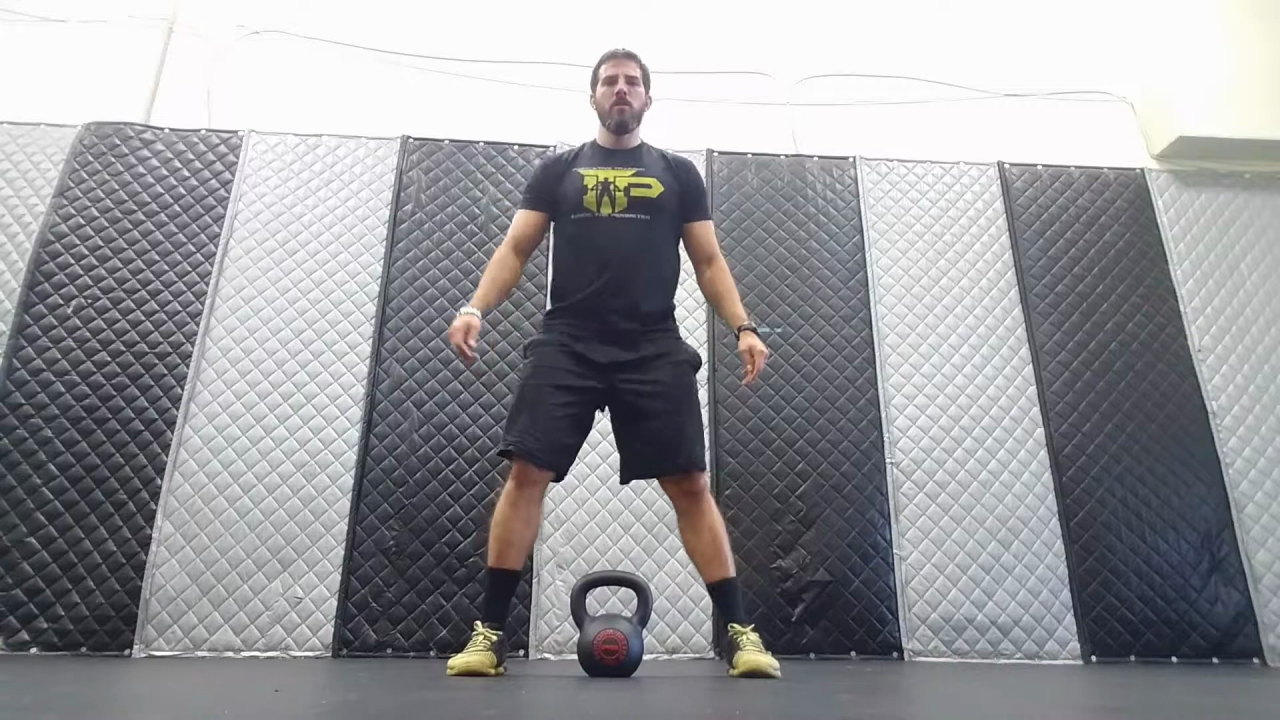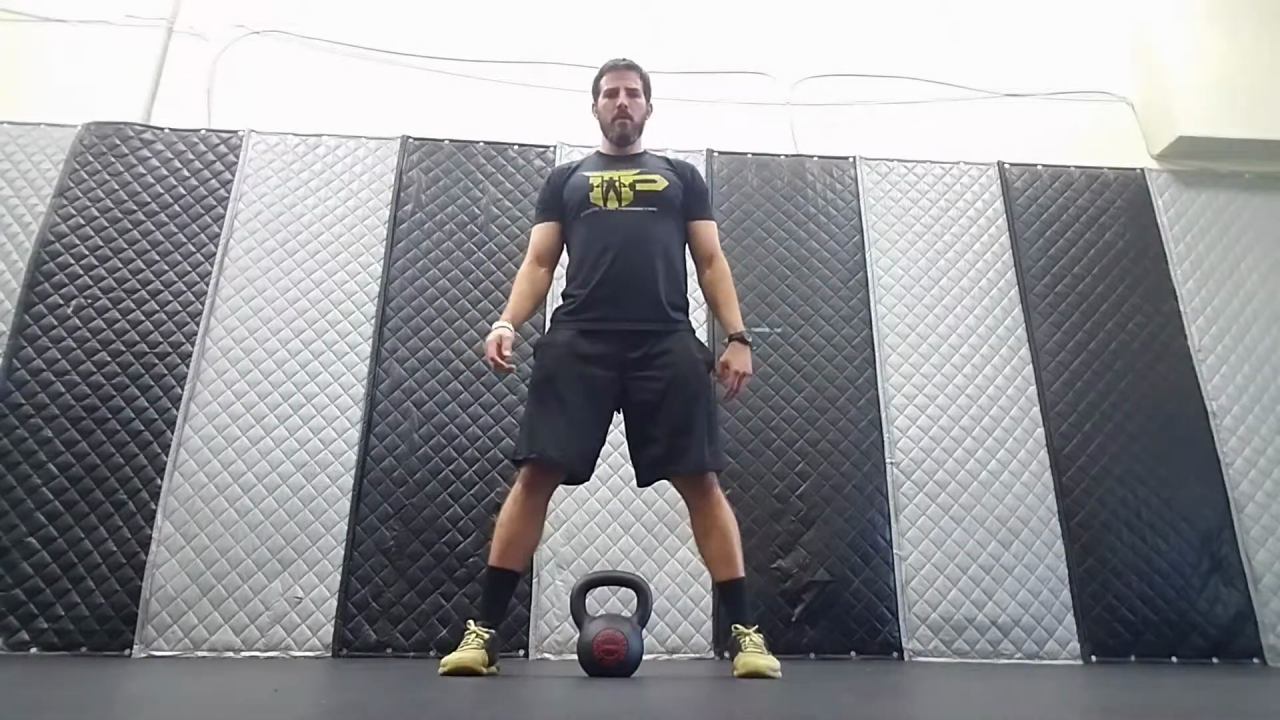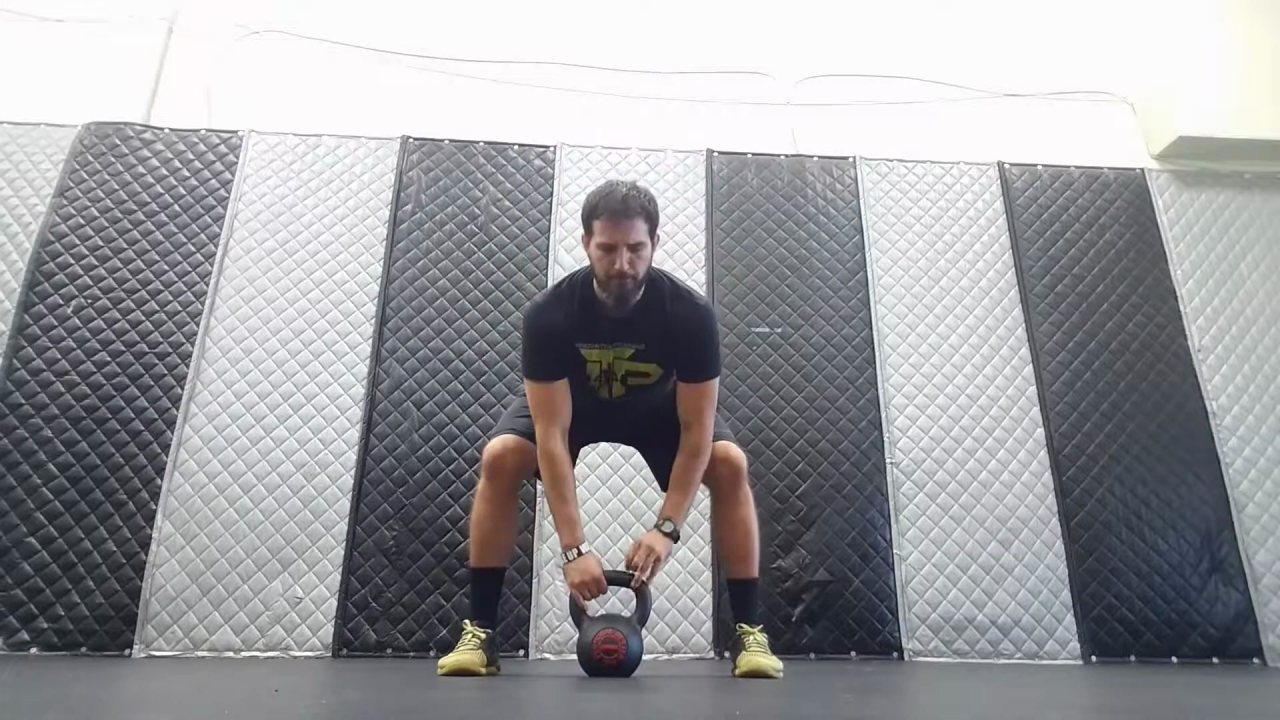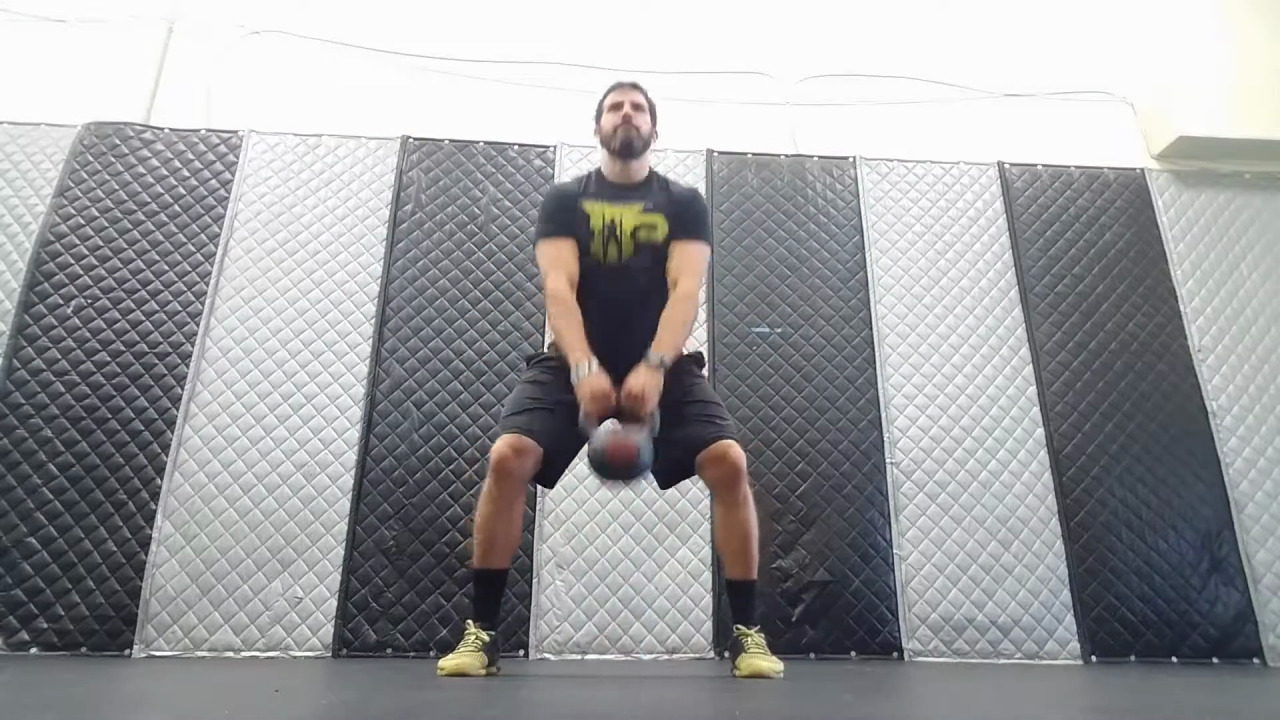
dt=1s
person 1, frame 1
left shoulder: (677, 173)
right shoulder: (557, 169)
left elbow: (708, 260)
right elbow: (515, 249)
left wrist: (744, 327)
right wrist: (474, 307)
left hip: (654, 349)
right hip: (566, 347)
left knee: (690, 484)
right knee: (525, 474)
left ankle: (738, 630)
right ankle: (490, 632)
person 1, frame 2
left shoulder: (681, 175)
right shoulder: (566, 178)
left elbow: (711, 261)
right elbow: (538, 262)
left wrist: (737, 336)
right wrist: (505, 322)
left hip: (667, 344)
right hip: (578, 343)
left knee: (701, 481)
right knee: (537, 474)
left ankle: (743, 631)
right ankle: (483, 630)
person 1, frame 3
left shoulder: (690, 315)
right shoulder: (549, 314)
left elbow: (696, 431)
right elbow: (552, 438)
left wrist: (667, 527)
right wrist: (573, 548)
left hip: (656, 406)
right hip: (566, 404)
left knee: (730, 464)
right knee: (500, 458)
left ankle: (748, 631)
right ankle: (480, 631)
person 1, frame 4
left shoulder: (684, 204)
right shoulder: (565, 200)
left elbow: (685, 292)
right elbow: (558, 287)
left wrist: (656, 365)
right wrist: (582, 367)
left hip: (661, 364)
right hip: (574, 363)
left knee: (729, 463)
right knee: (507, 460)
left ankle: (746, 632)
right ankle: (481, 631)
